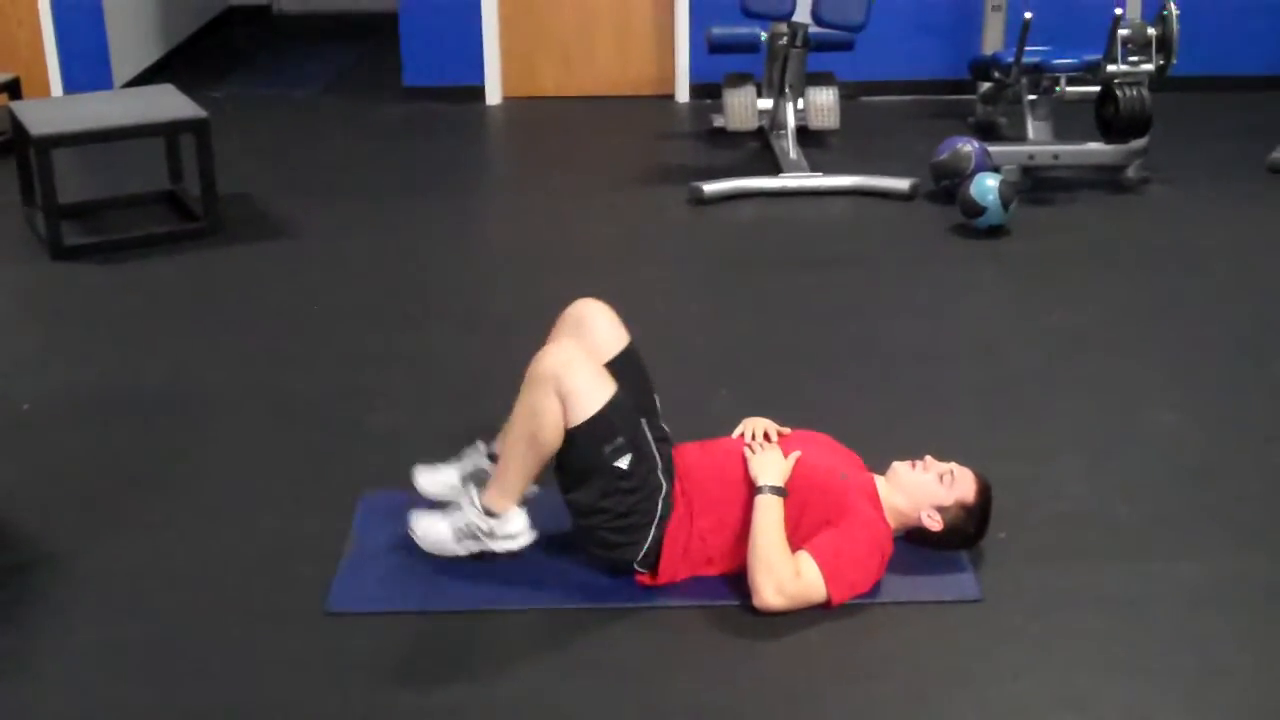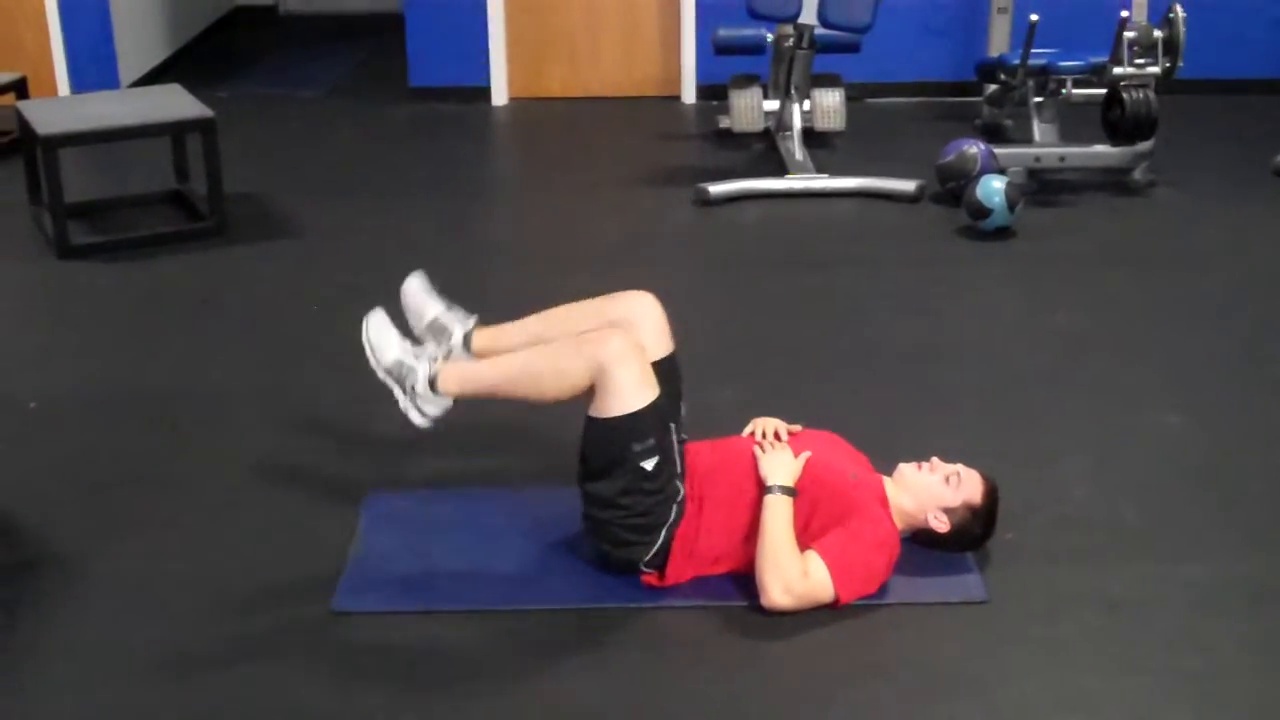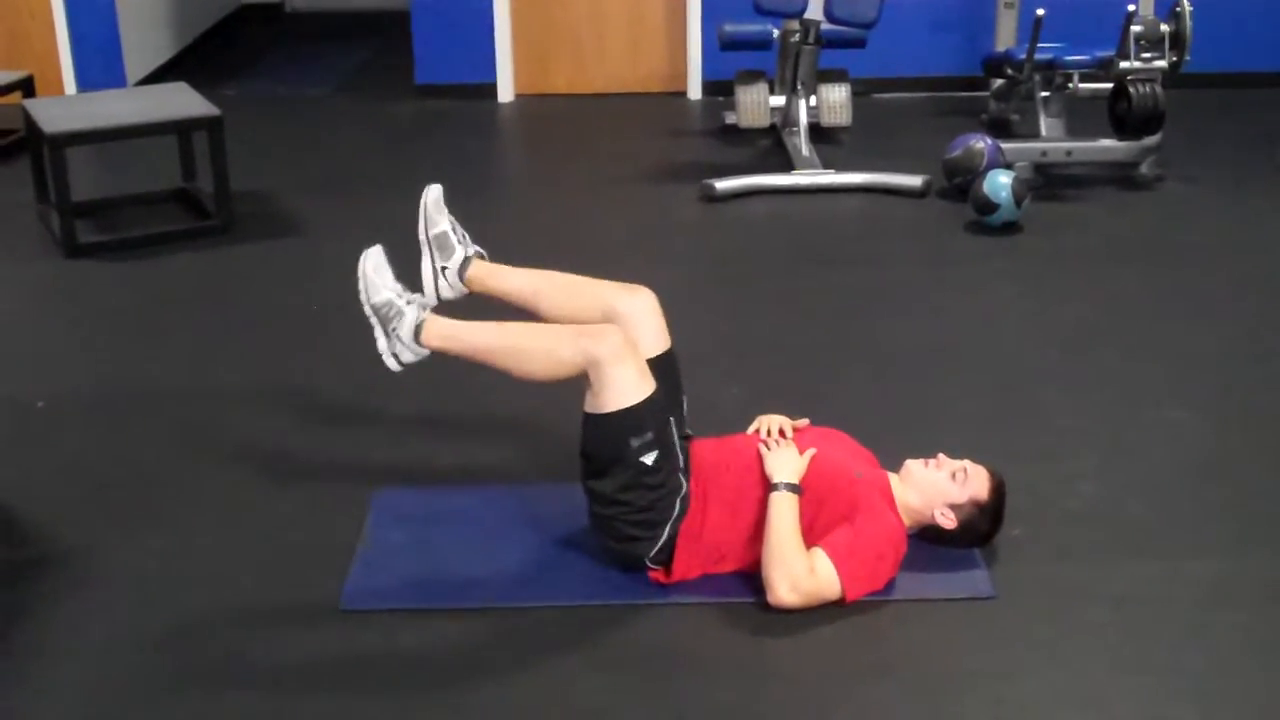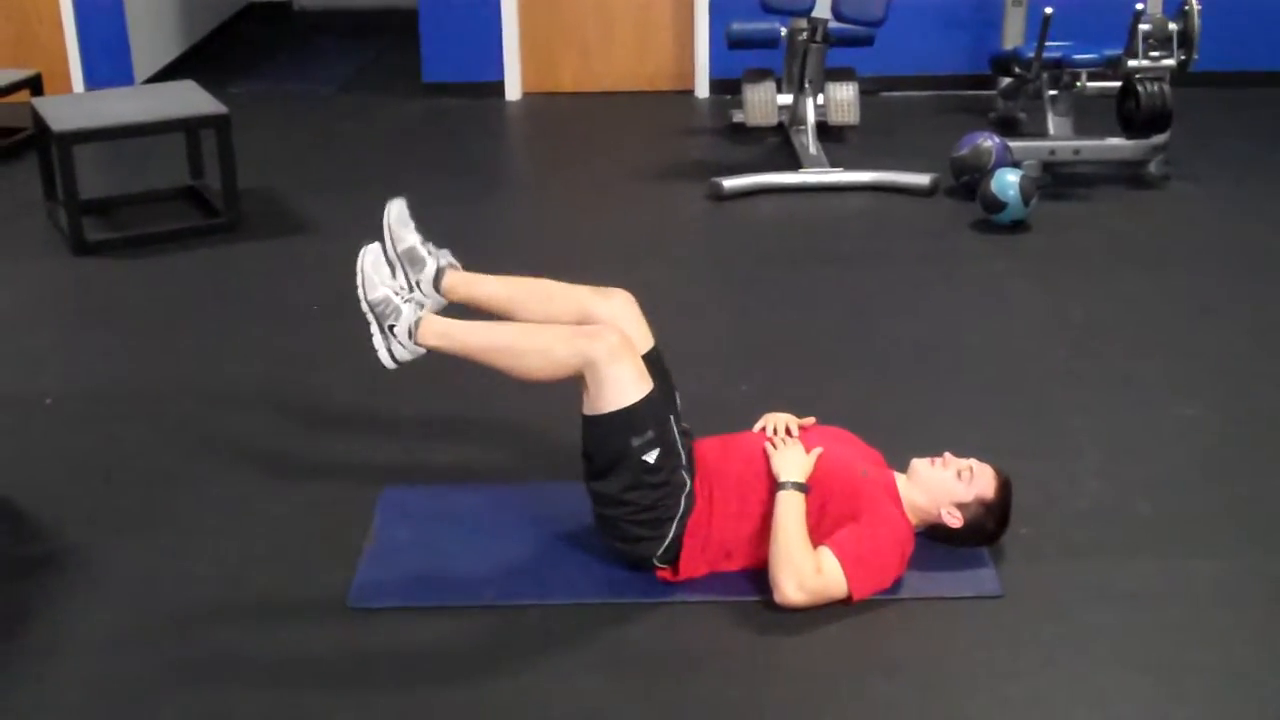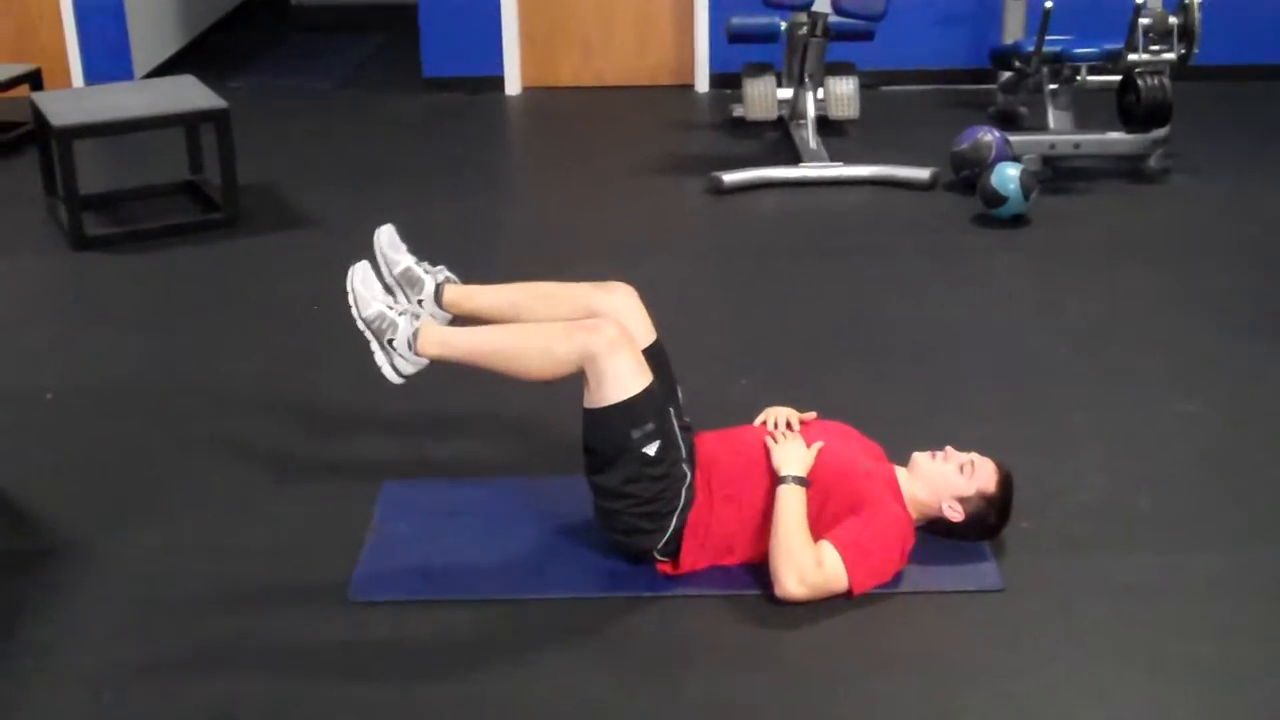
dt=0.4s
person 1, frame 1
left shoulder: (866, 537)
right shoulder: (855, 474)
left elbow: (772, 592)
left wrist: (769, 486)
right wrist: (760, 431)
left hip: (645, 525)
right hip: (664, 470)
left knee: (558, 364)
right knee: (587, 317)
left ankle: (495, 516)
right ankle: (499, 467)
person 1, frame 2
left shoulder: (874, 541)
right shoulder: (860, 477)
left elbow: (780, 591)
left wrist: (778, 487)
right wrist: (771, 429)
left hip: (650, 527)
right hip: (676, 470)
left knee: (616, 350)
right knee: (637, 310)
left ankle: (435, 384)
right ankle: (464, 343)
person 1, frame 3
left shoulder: (879, 538)
right shoulder: (866, 474)
left elbow: (786, 589)
left wrist: (784, 484)
right wrist: (775, 427)
left hip: (655, 525)
right hip: (680, 467)
left knee: (606, 344)
right knee: (634, 304)
left ankle: (418, 331)
right ankle: (464, 271)
person 1, frame 4
left shoulder: (886, 535)
right shoulder: (871, 467)
left elbow: (793, 586)
left wrist: (791, 480)
right wrist: (781, 423)
left hip: (662, 521)
right hip: (683, 466)
left knee: (603, 345)
right knee: (613, 304)
left ankle: (414, 331)
right ankle: (440, 279)
person 1, frame 5
left shoulder: (887, 530)
right shoulder: (872, 462)
left elbow: (794, 581)
left wrist: (793, 476)
right wrist: (780, 418)
left hip: (663, 514)
right hip: (685, 457)
left knee: (602, 338)
right knee: (614, 298)
left ankle: (416, 342)
right ankle: (440, 296)
